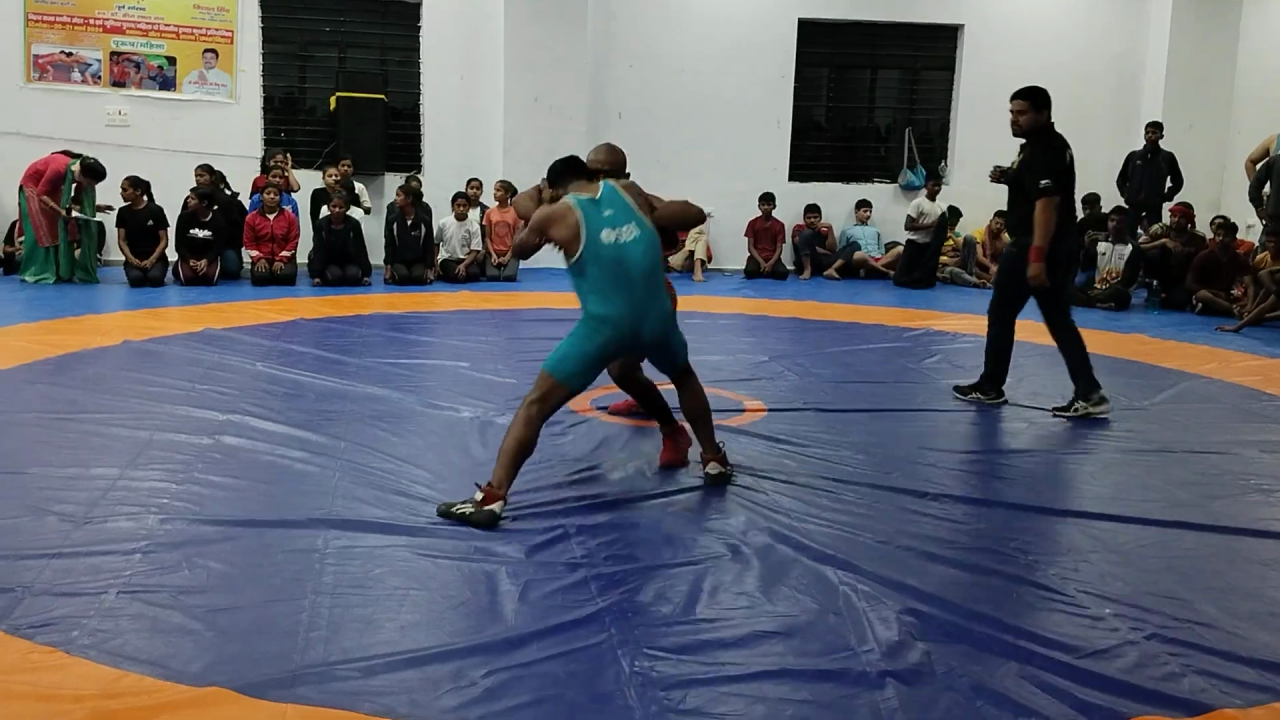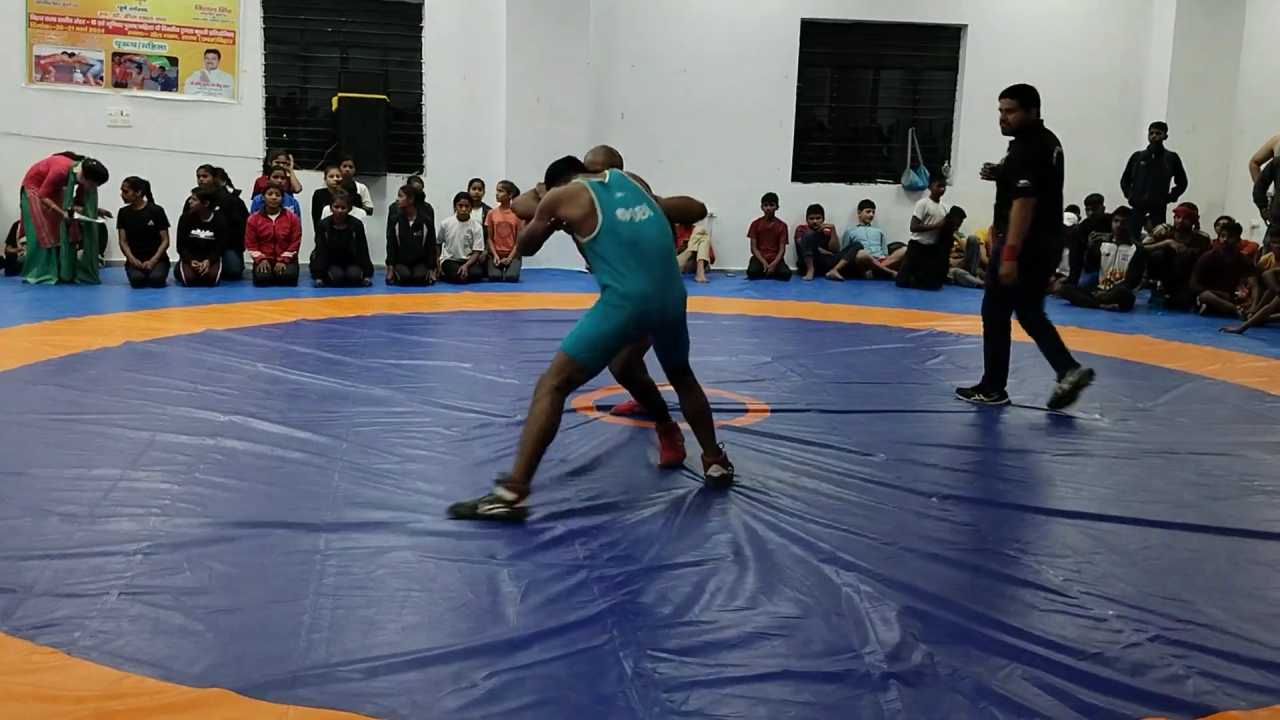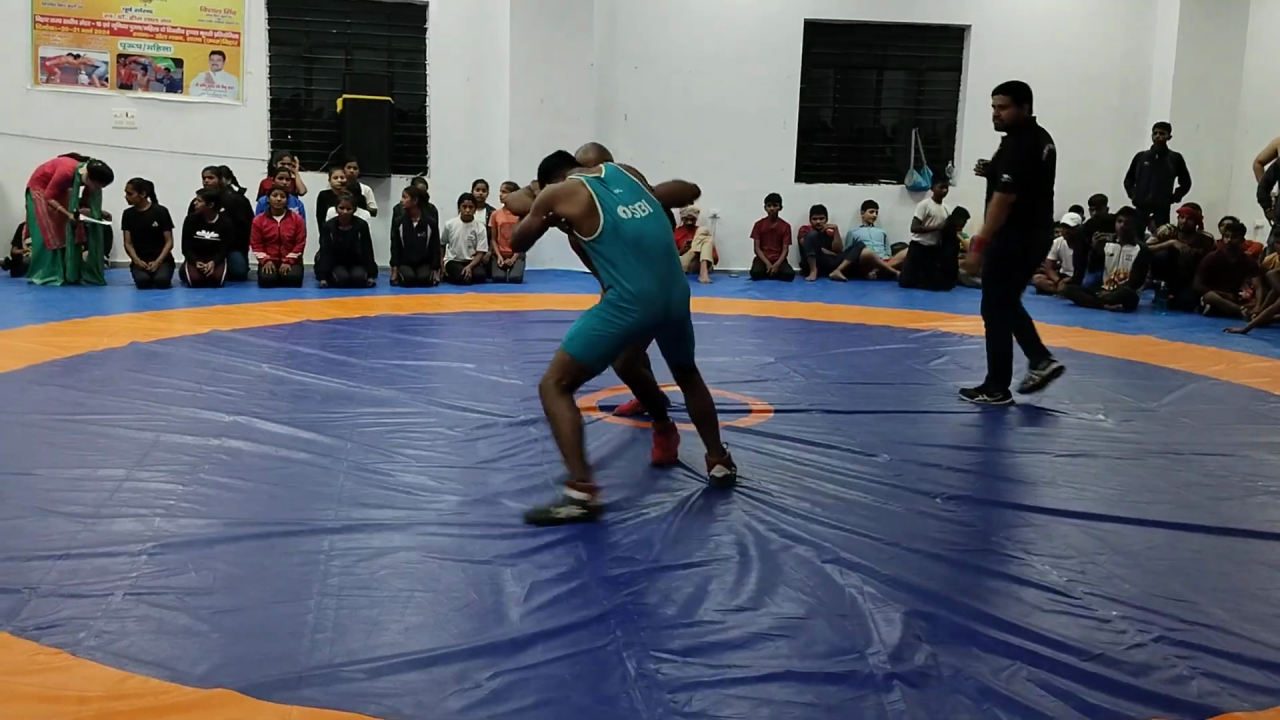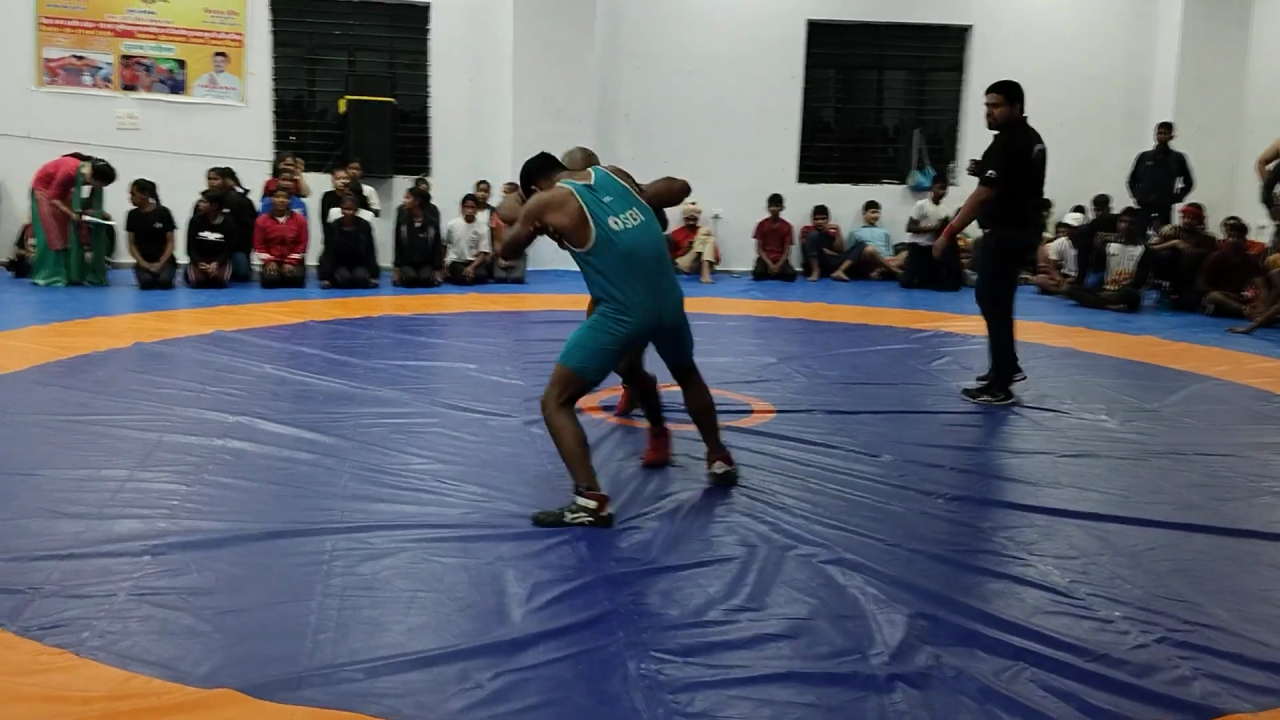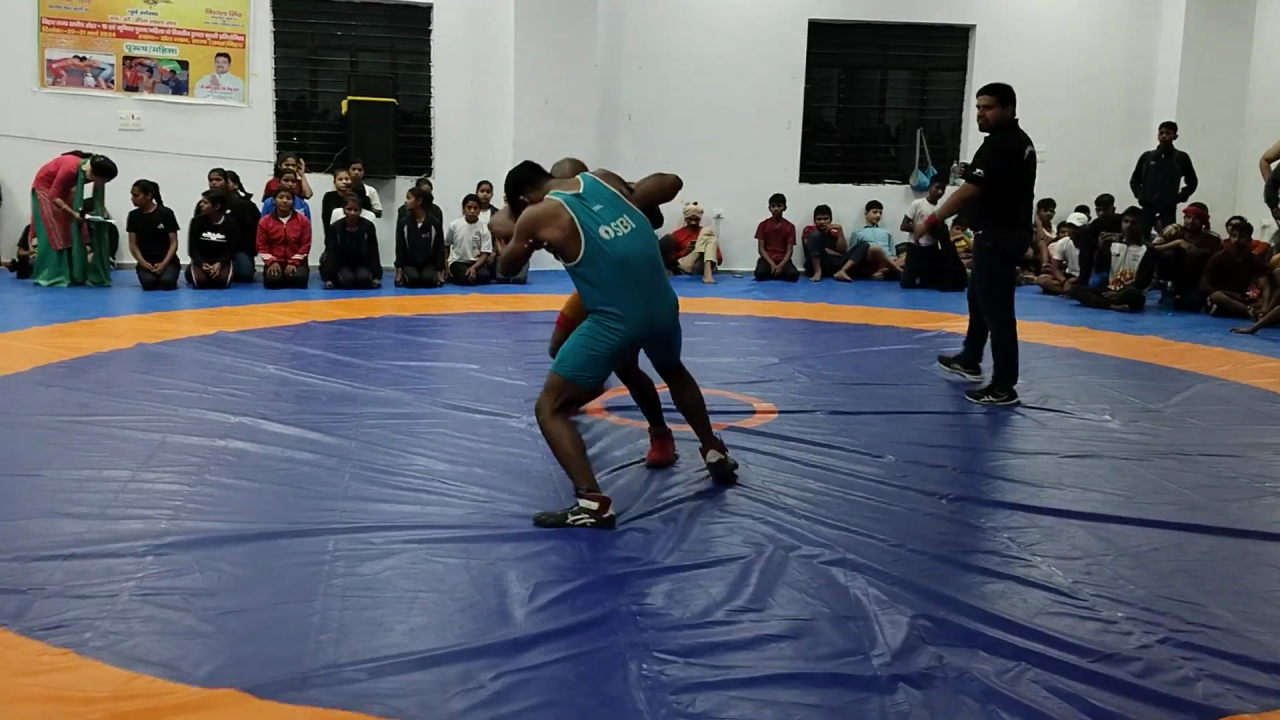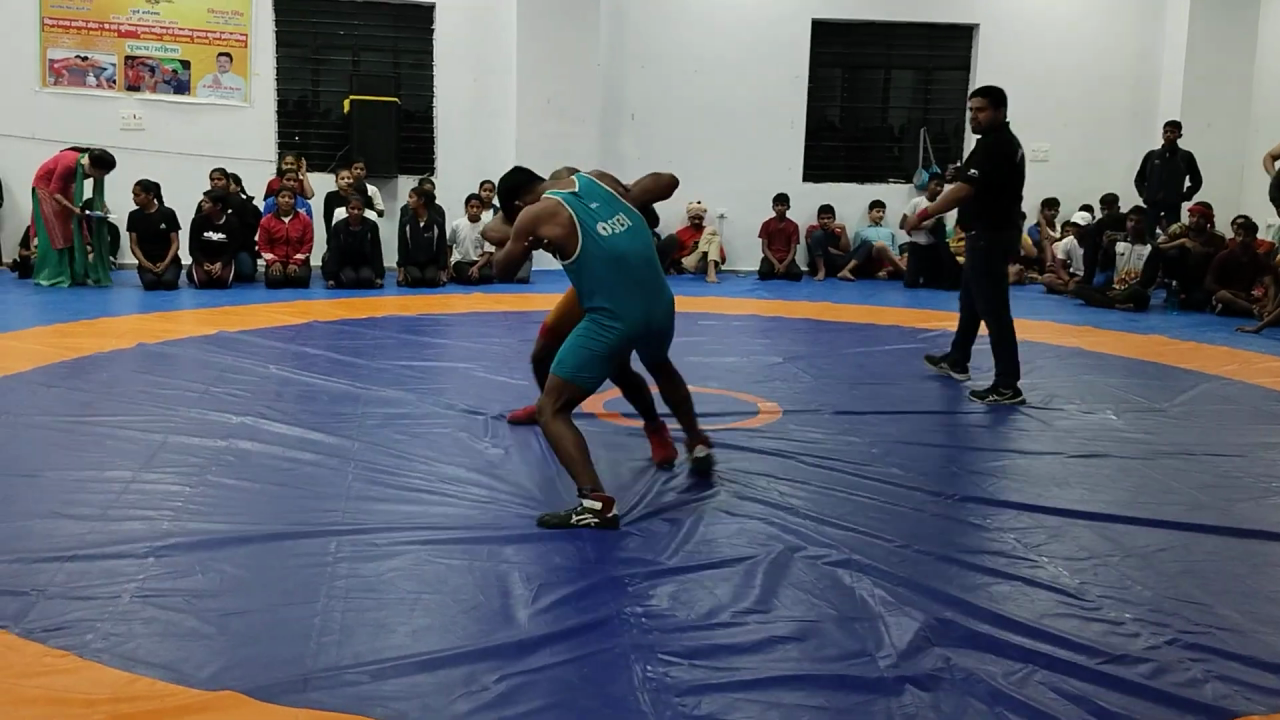
dt=0.1s
person 1, frame 1
left shoulder: (552, 214)
right shoulder: (624, 190)
left elbow: (520, 249)
right elbow: (695, 214)
left hip: (606, 322)
right hip: (656, 317)
left knee: (534, 406)
right knee: (683, 375)
left ankle: (491, 497)
right ankle: (714, 460)
person 1, frame 2
left shoulder: (561, 197)
right shoulder: (629, 180)
left elbow: (526, 245)
right elbow: (697, 209)
left wrist: (543, 221)
left hip: (623, 302)
right hip: (668, 297)
left knee: (550, 389)
right knee: (681, 375)
left ankle: (511, 493)
right ankle: (716, 462)
person 1, frame 3
left shoulder: (557, 193)
right shoulder: (623, 172)
left elbow: (517, 243)
right elbow: (690, 192)
left wrist: (546, 217)
left hip: (633, 301)
right hip: (675, 294)
left knee: (554, 387)
right knee: (687, 374)
left ankle: (581, 490)
right ankle: (719, 462)
person 1, frame 4
left shoulder: (545, 202)
right shoulder: (613, 174)
left elbow: (509, 251)
right elbow: (679, 189)
left wrist: (525, 225)
left hip: (621, 313)
right hip: (670, 303)
left knee: (556, 401)
right knee: (687, 375)
left ankle: (591, 500)
right ankle: (720, 460)
person 1, frame 5
left shoulder: (537, 214)
right shoulder: (604, 179)
left elbow: (509, 265)
right elbow: (671, 184)
left hip: (614, 320)
right hip: (663, 306)
left knee: (550, 408)
right knee: (674, 372)
left ankle: (593, 502)
right ankle: (715, 452)
person 1, frame 6
left shoulder: (534, 215)
right shoulder: (597, 179)
left elbow: (502, 269)
right elbow: (665, 183)
left wrist: (518, 239)
left hip: (612, 320)
right hip: (660, 306)
left knee: (551, 410)
right knee: (661, 367)
left ankle: (597, 503)
right ankle: (697, 445)
person 2, frame 1
left shoulder: (1040, 151)
right shoulder: (1050, 144)
left elbow: (1045, 205)
left wrist: (1037, 257)
right wrist: (1009, 179)
left hip: (1031, 247)
right hip: (1062, 246)
left knee: (1001, 314)
right knee: (1058, 319)
left ankle: (990, 386)
right ankle: (1089, 393)
person 2, frame 2
left shoulder: (1026, 150)
right shoulder: (1045, 141)
left elbow: (1023, 206)
left wrist: (1008, 256)
right wrist: (1000, 176)
left hip: (1026, 242)
right hip: (1048, 239)
left knee: (995, 312)
right knee: (1030, 313)
left ankle: (993, 388)
right ankle: (1070, 371)
person 2, frame 3
left shoulder: (1017, 146)
right shoulder: (1038, 138)
left elbow: (1002, 201)
left wrist: (978, 246)
right wrist: (992, 172)
left hip: (1015, 237)
right hip: (1037, 234)
left knee: (994, 309)
right knee: (1007, 303)
left ankle: (996, 388)
right ankle: (1042, 361)
person 2, frame 4
left shoulder: (1007, 144)
right shoulder: (1029, 138)
left elbow: (982, 195)
left wrist: (948, 233)
right wrist: (982, 171)
left hip: (1005, 235)
right hip: (1023, 231)
left knee: (996, 306)
right knee: (990, 297)
left ankle: (999, 387)
right ankle: (1008, 366)
person 2, frame 5
left shoulder: (999, 145)
right shoulder: (1020, 141)
left elbow: (968, 192)
left wrist: (931, 221)
right wrist: (974, 172)
left hip: (998, 236)
right hip: (1012, 232)
left knee: (996, 308)
right knee: (979, 297)
left ankle: (1002, 387)
right ankle: (968, 360)
person 2, frame 6
left shoulder: (993, 146)
right shoulder: (1005, 142)
left elbow: (963, 192)
left wrist: (923, 215)
right wrist: (962, 174)
left hip: (990, 237)
right hip: (995, 234)
left knee: (992, 308)
right knee: (970, 298)
left ankle: (1007, 385)
right ankle: (956, 360)
